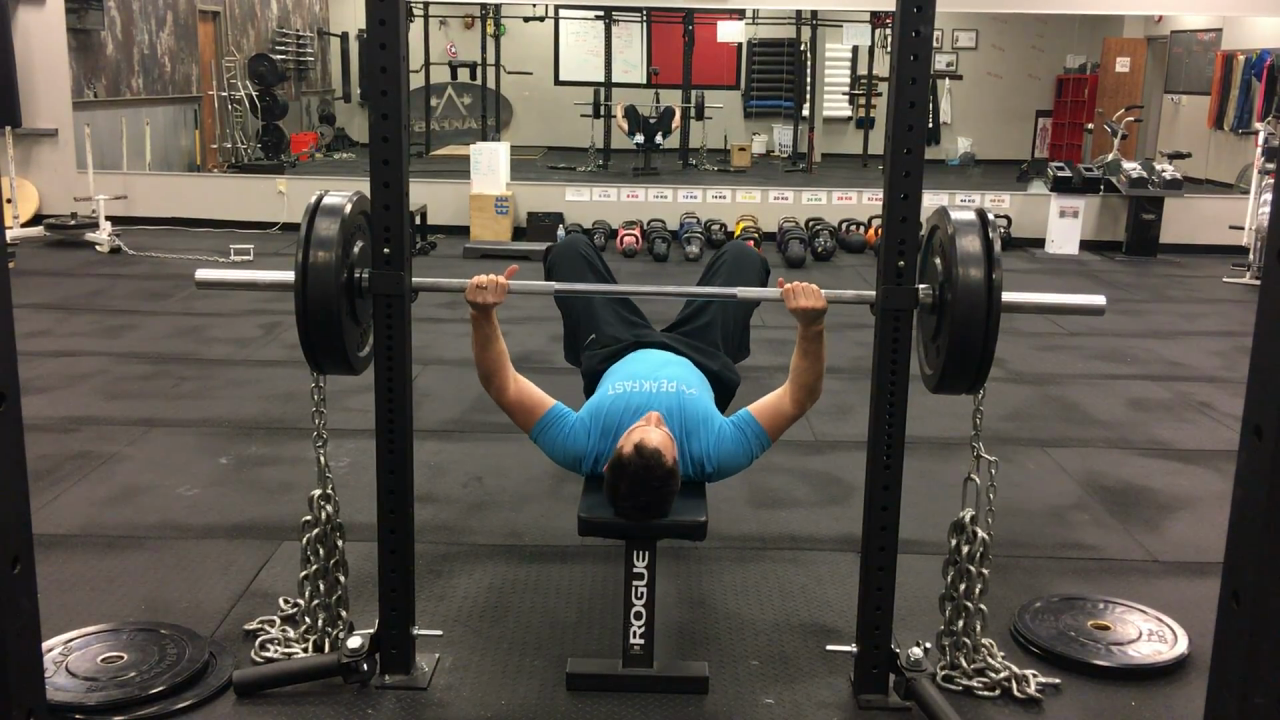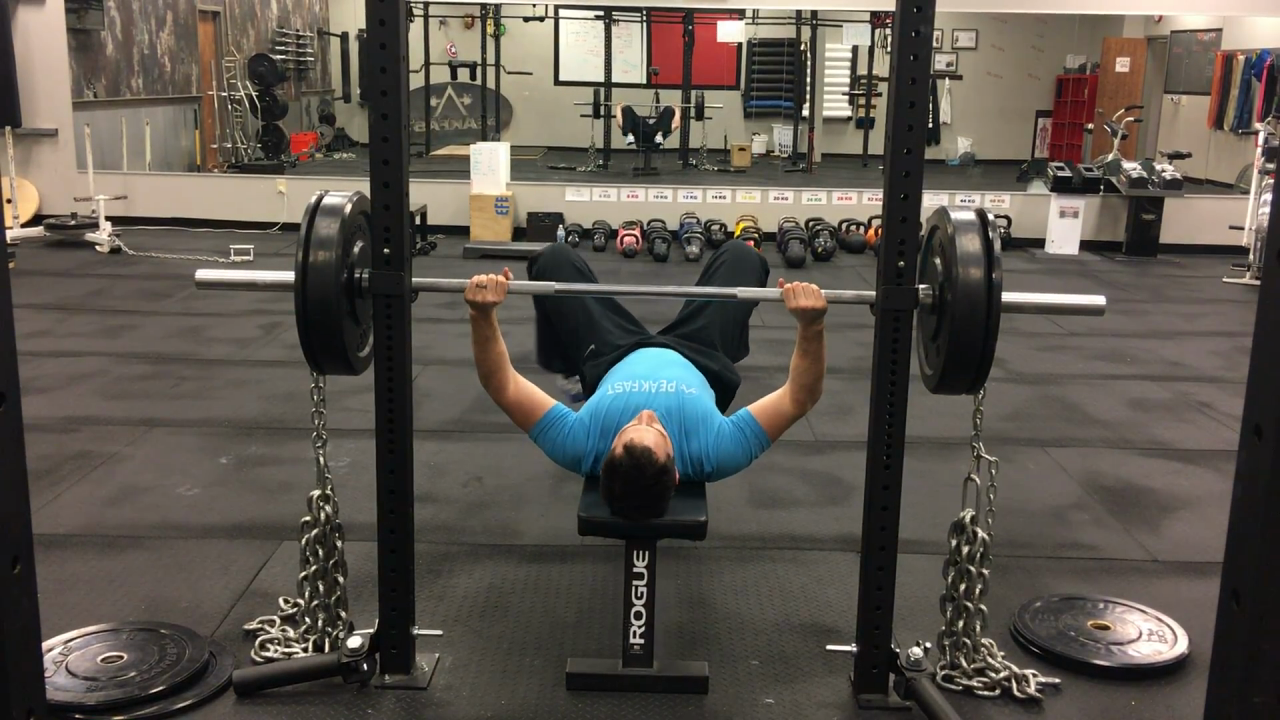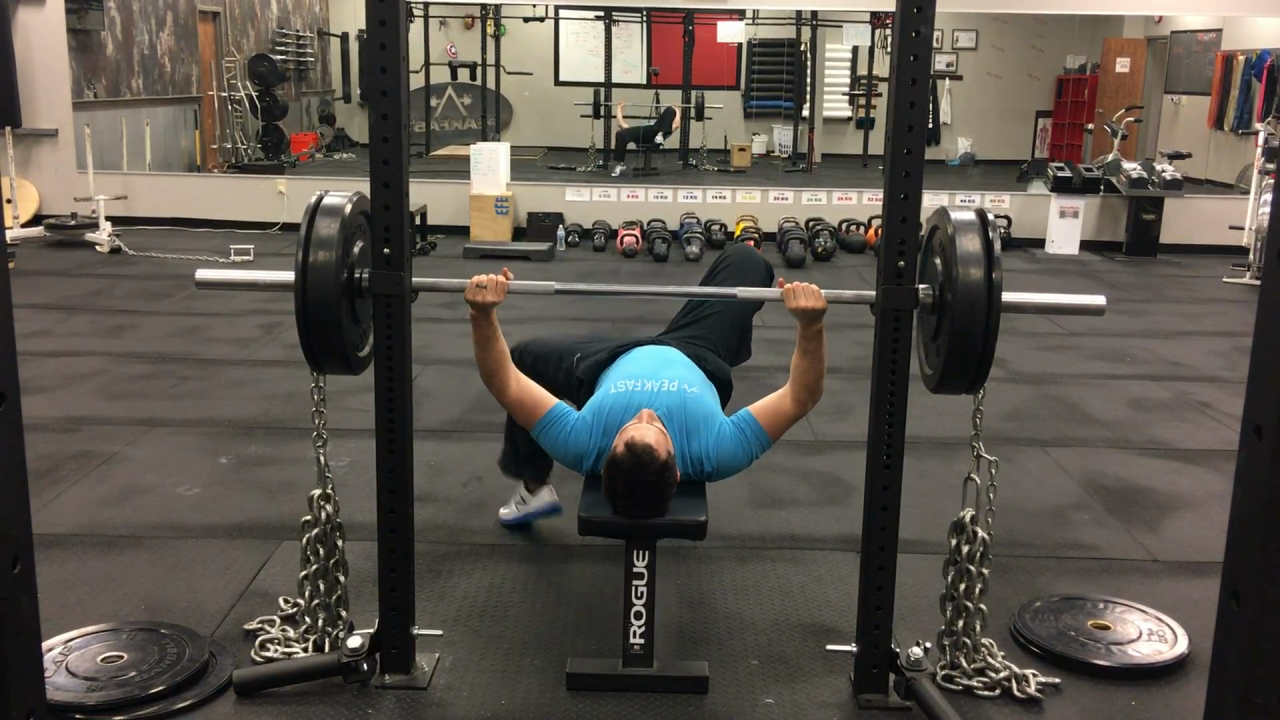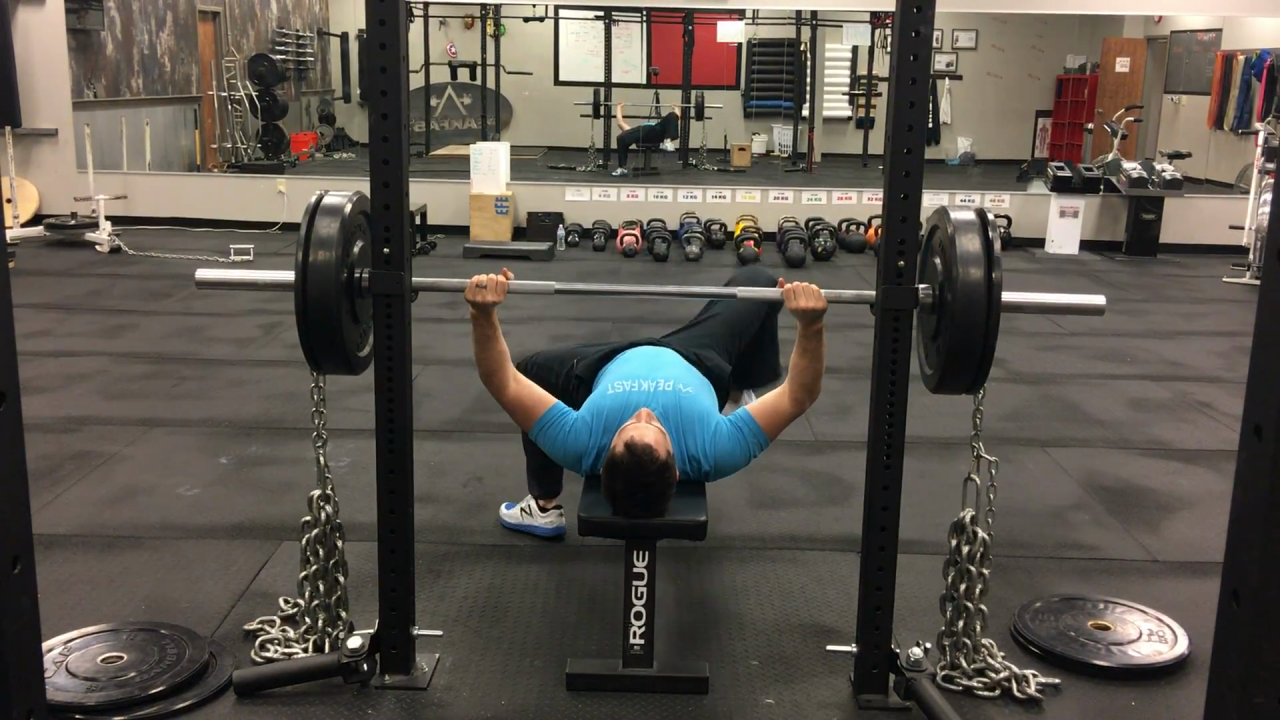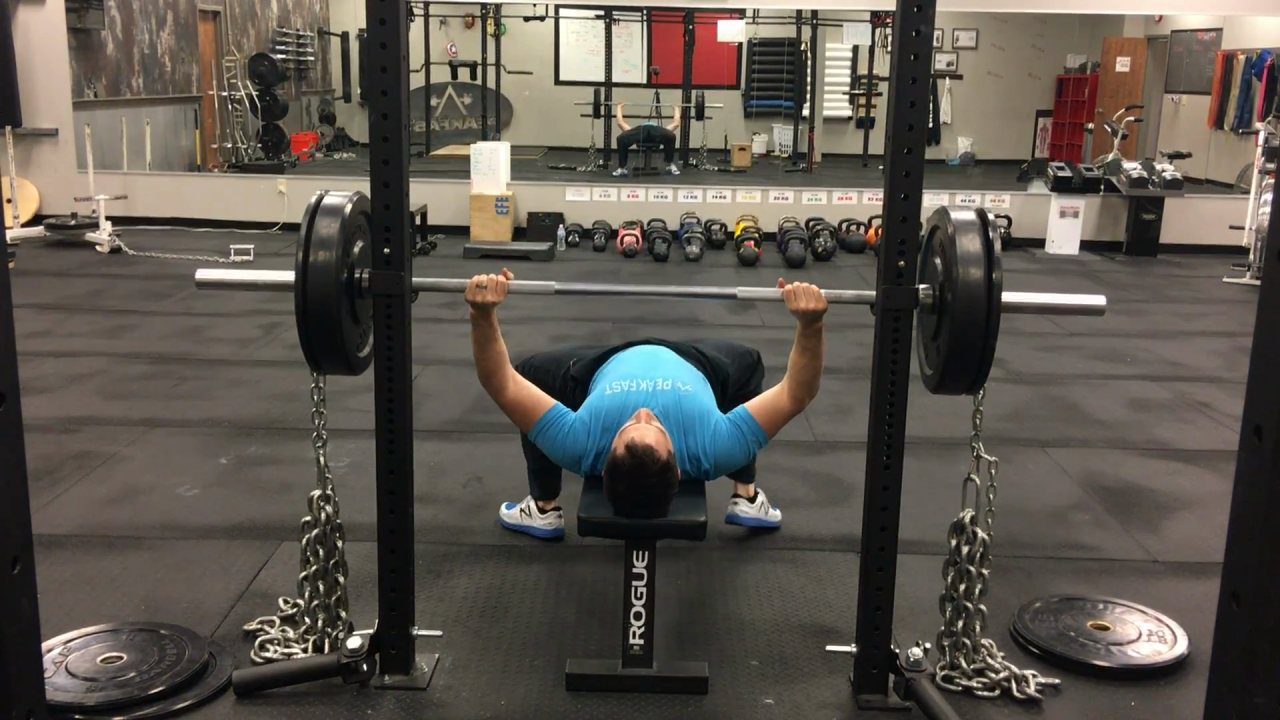
dt=0.4s
person 1, frame 1
left shoulder: (581, 447)
right shoulder: (714, 454)
left elbow: (502, 386)
right elbow: (799, 397)
left wrist: (483, 313)
right wrist: (811, 325)
left hip: (614, 360)
right hip: (698, 364)
left knee: (571, 249)
right knee: (742, 256)
person 1, frame 2
left shoulder: (581, 447)
right shoulder: (712, 454)
left elbow: (502, 387)
right elbow: (799, 398)
left wrist: (482, 315)
right wrist: (811, 325)
left hip: (612, 363)
right hip: (698, 363)
left knee: (555, 259)
right knee: (741, 256)
left ankle: (570, 374)
person 1, frame 3
left shoulder: (583, 446)
right shoulder: (713, 453)
left elbow: (505, 386)
right elbow: (800, 398)
left wrist: (483, 314)
right wrist: (810, 325)
left knee: (527, 356)
right knee: (745, 260)
person 1, frame 4
left shoulder: (581, 446)
right shoulder: (710, 452)
left elbow: (504, 384)
right elbow: (799, 396)
left wrist: (484, 314)
right wrist: (810, 324)
left knee: (532, 370)
right knee: (757, 282)
right ankle: (740, 389)
person 1, frame 5
left shoulder: (581, 447)
right shoulder: (710, 450)
left elbow: (501, 384)
right elbow: (796, 394)
left wrist: (483, 315)
right wrist: (810, 324)
left knee: (532, 370)
right knee: (746, 361)
left ankle: (543, 508)
right ankle: (745, 495)
